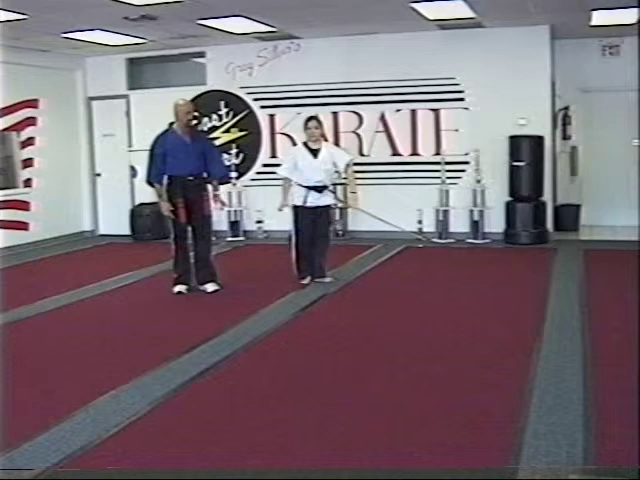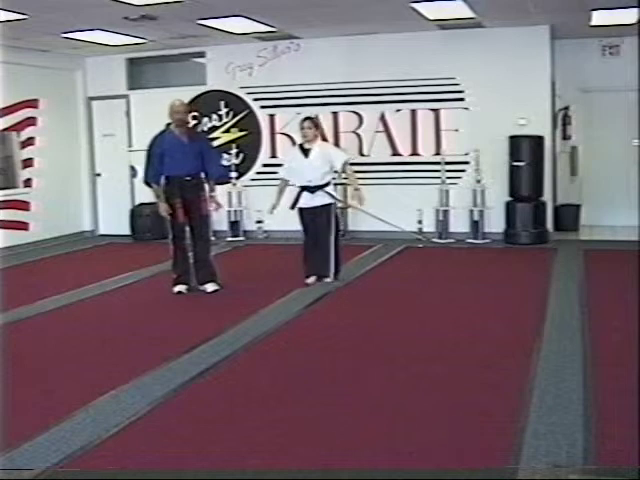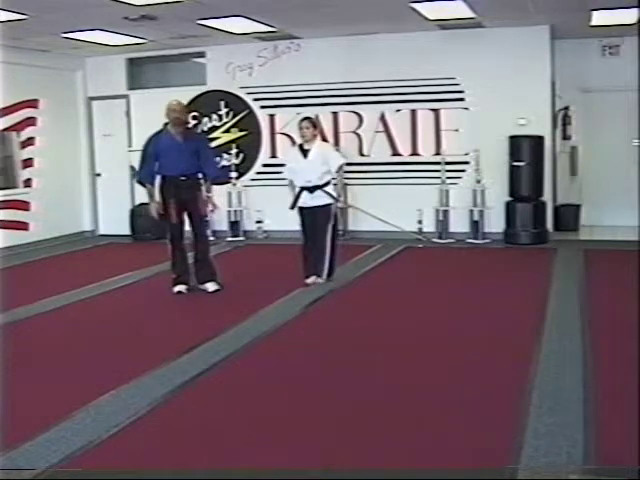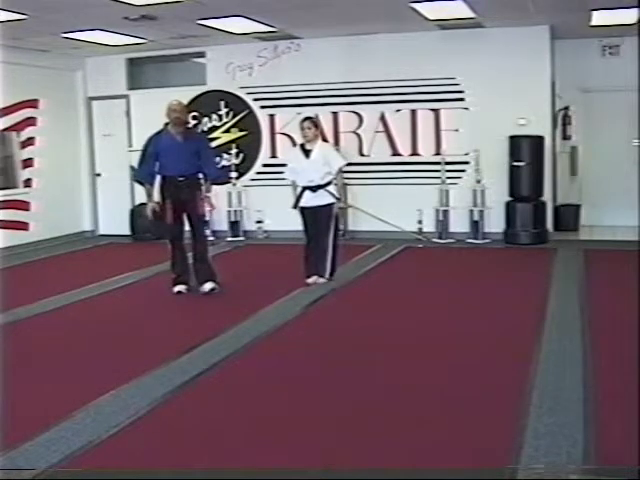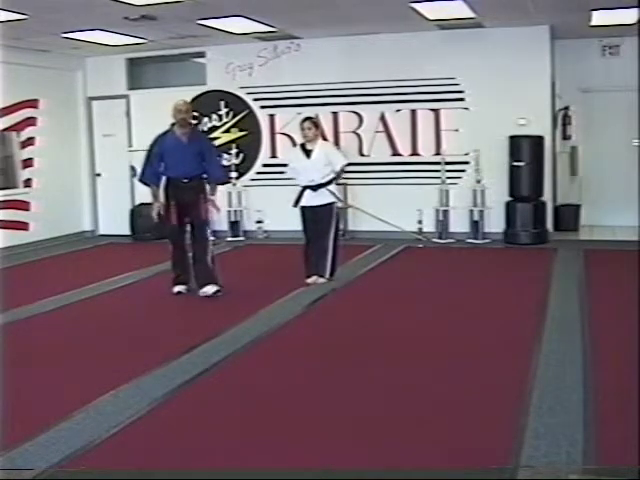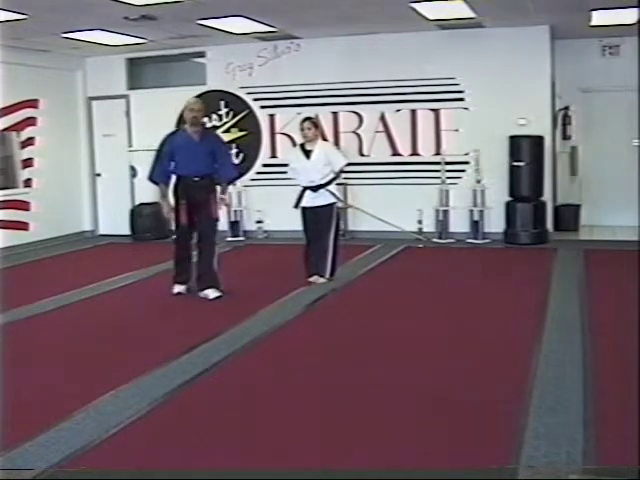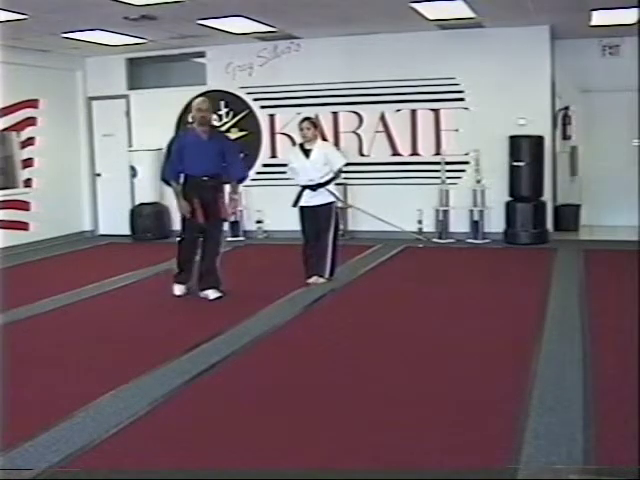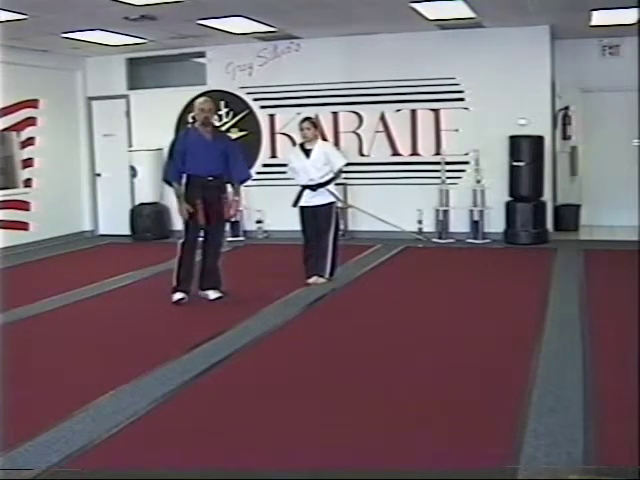
dt=0.3s
person 1, frame 1
left shoulder: (201, 139)
right shoulder: (164, 140)
left elbow: (213, 166)
right elbow: (157, 173)
left wrist: (215, 192)
right wrist: (162, 199)
left hip: (199, 187)
right hip: (176, 189)
left knee: (203, 234)
right knee: (180, 236)
left ankle: (206, 279)
right ankle: (181, 280)
person 1, frame 2
left shoulder: (199, 139)
right shoulder: (161, 141)
left elbow: (210, 167)
right elbow: (154, 173)
left wrist: (212, 193)
right wrist: (160, 200)
left hip: (196, 187)
right hip: (174, 189)
left knee: (202, 234)
right knee: (178, 236)
left ankle: (206, 279)
right ankle: (181, 280)
person 1, frame 3
left shoulder: (196, 139)
right shoulder: (157, 140)
left elbow: (207, 167)
right elbow: (148, 172)
left wrist: (208, 194)
right wrist: (152, 200)
left hip: (193, 187)
right hip: (170, 189)
left knee: (200, 233)
right knee: (175, 236)
left ankle: (206, 278)
right ankle: (180, 280)
person 1, frame 4
left shoulder: (196, 138)
right shoulder: (157, 140)
left elbow: (208, 167)
right elbow: (147, 171)
left wrist: (207, 193)
right wrist: (150, 199)
left hip: (192, 187)
right hip: (170, 189)
left knee: (199, 233)
right knee: (175, 236)
left ankle: (206, 279)
right ankle: (181, 280)
person 1, frame 5
left shoulder: (201, 140)
right shoulder: (163, 141)
left elbow: (213, 169)
right elbow: (153, 172)
left wrist: (211, 196)
right wrist: (156, 200)
left hip: (196, 190)
right hip: (173, 191)
left knee: (201, 236)
right knee: (176, 238)
left ankle: (207, 282)
right ankle: (181, 280)
person 1, frame 6
left shoulder: (213, 139)
right shoulder: (173, 139)
left elbow: (224, 169)
right elbow: (162, 171)
left wrist: (223, 194)
right wrist: (164, 200)
left hip: (207, 189)
right hip: (184, 189)
left knee: (207, 238)
right knee: (183, 237)
left ankle: (207, 285)
right ankle: (181, 280)
person 1, frame 7
left shoulder: (221, 139)
right shoulder: (182, 138)
left elbow: (233, 168)
right elbow: (172, 171)
left wrist: (234, 195)
right wrist: (179, 198)
left hip: (215, 190)
right hip: (192, 189)
left knee: (213, 239)
right knee: (189, 237)
left ankle: (208, 285)
right ankle: (181, 280)
person 1, frame 8
left shoulder: (224, 139)
right shoulder: (185, 138)
left elbow: (235, 170)
right elbow: (175, 171)
left wrist: (235, 197)
right wrist: (180, 200)
left hip: (218, 191)
right hip: (195, 190)
left knee: (214, 241)
right knee: (189, 240)
left ankle: (209, 286)
right ankle: (180, 288)
person 2, frame 1
left shoulder: (330, 150)
right shoulder: (296, 151)
left elbow: (348, 169)
right elbow: (287, 177)
left wrist: (352, 192)
right wrist: (285, 199)
left hip: (324, 198)
right hip: (303, 199)
left knee: (322, 237)
right knee: (303, 237)
left ankle: (319, 273)
right ankle: (305, 273)
person 2, frame 2
left shoulder: (326, 148)
right shoulder: (294, 153)
left elbow: (345, 168)
right elbow: (285, 178)
left wrist: (356, 190)
right wrist: (277, 200)
left hip: (324, 198)
right hip: (305, 199)
left knee: (327, 237)
right knee: (310, 238)
left ankle: (328, 273)
right ankle: (312, 272)
person 2, frame 3
left shoulder: (325, 148)
right shoulder: (294, 152)
left elbow: (338, 171)
right elbow: (291, 178)
left wrist: (338, 197)
right wrist: (295, 197)
left hip: (323, 197)
right hip: (305, 199)
left knee: (324, 236)
right knee: (309, 237)
left ankle: (323, 273)
right ankle: (311, 272)
person 2, frame 4
left shoulder: (326, 149)
right shoulder: (295, 153)
left elbow: (338, 173)
right elbow: (293, 179)
left wrist: (339, 198)
right wrist: (296, 199)
left hip: (325, 198)
right hip: (306, 199)
left knee: (325, 237)
right knee: (311, 237)
left ankle: (324, 272)
right ankle: (312, 272)
person 2, frame 5
left shoulder: (327, 148)
right shoulder: (296, 152)
left elbow: (340, 170)
right elbow: (294, 175)
left wrist: (327, 184)
right wrist: (306, 186)
left hip: (325, 196)
right hip: (307, 198)
left knee: (326, 236)
right knee: (310, 236)
left ankle: (323, 272)
right ankle: (312, 272)
person 2, frame 6
left shoulder: (327, 148)
right shoulder: (296, 153)
left elbow: (339, 169)
left wrist: (326, 182)
right wrist: (307, 184)
left hip: (326, 197)
right hip: (307, 198)
left knee: (326, 236)
right knee: (311, 236)
left ankle: (324, 272)
right ankle: (313, 271)
person 2, frame 7
left shoulder: (326, 147)
right shoulder: (295, 152)
left elbow: (338, 169)
left wrist: (325, 182)
right wrist: (305, 183)
left hip: (325, 196)
right hip: (306, 197)
left knee: (325, 236)
right knee: (309, 237)
left ankle: (323, 272)
right ankle: (312, 272)
person 2, frame 8
left shoulder: (326, 148)
right shoulder: (295, 152)
left elbow: (338, 169)
left wrist: (326, 182)
right wrist: (306, 183)
left hip: (325, 196)
right hip: (306, 197)
left knee: (326, 236)
right knee: (310, 237)
left ankle: (323, 272)
right ankle: (312, 272)
